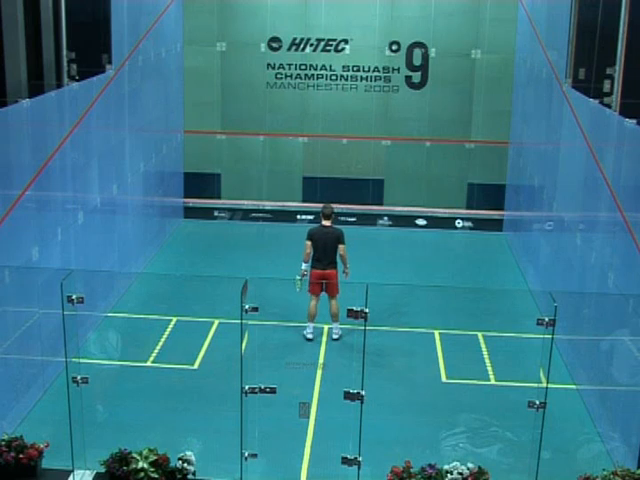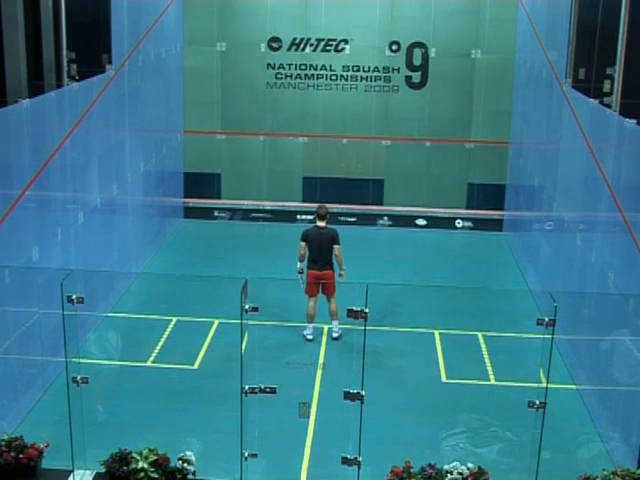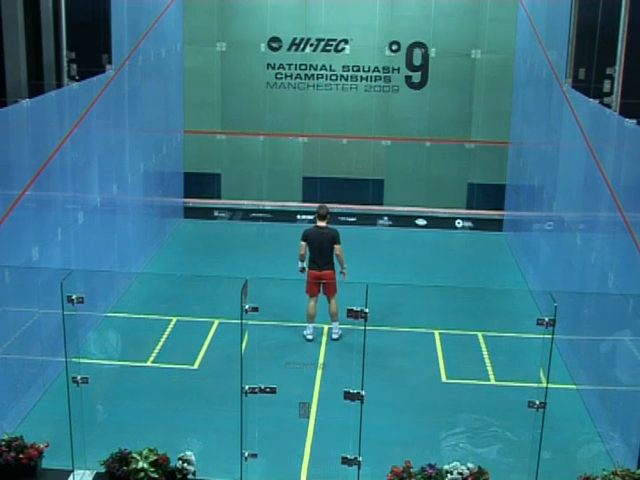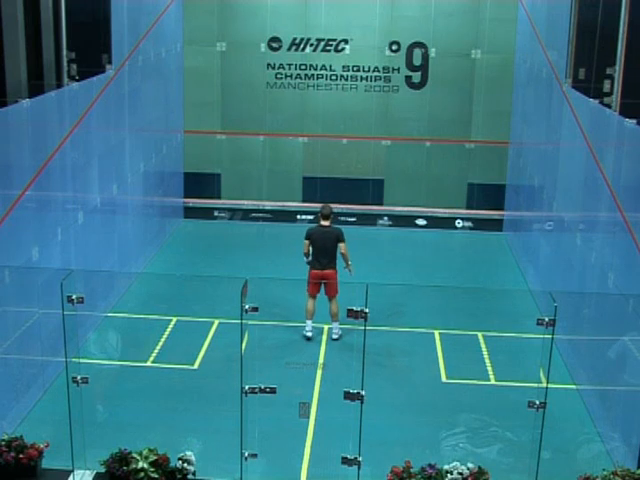
dt=0.3s
person 1, frame 1
left shoulder: (312, 231)
right shoulder: (338, 232)
left elbow: (308, 252)
right elbow: (342, 253)
left wrist: (304, 267)
right wrist: (346, 267)
left hip: (316, 270)
right hip: (331, 271)
left knee: (314, 300)
right knee: (333, 300)
left ankle: (309, 331)
right ankle: (335, 331)
person 1, frame 2
left shoulder: (307, 232)
right shoulder: (333, 233)
left elbow: (302, 253)
right elbow: (337, 253)
left wrist: (300, 266)
right wrist: (342, 269)
left hip: (312, 271)
right hip: (328, 271)
left knee: (312, 301)
right knee: (331, 299)
left ankle: (309, 331)
right ankle: (335, 330)
person 1, frame 3
left shoulder: (307, 232)
right shoulder: (333, 233)
left elbow: (302, 253)
right elbow: (338, 253)
left wrist: (301, 265)
right wrist: (343, 268)
left hip: (313, 271)
right hip: (329, 271)
left knee: (312, 301)
right knee: (332, 300)
left ankle: (309, 331)
right ankle: (335, 331)
person 1, frame 4
left shoulder: (311, 231)
right shoulder: (337, 231)
left elbow: (305, 251)
right elbow: (343, 251)
left wrist: (308, 259)
right wrist: (348, 264)
left hip: (314, 270)
right hip: (330, 271)
left knee: (311, 299)
right knee: (332, 300)
left ankle: (308, 329)
right ankle: (335, 331)
